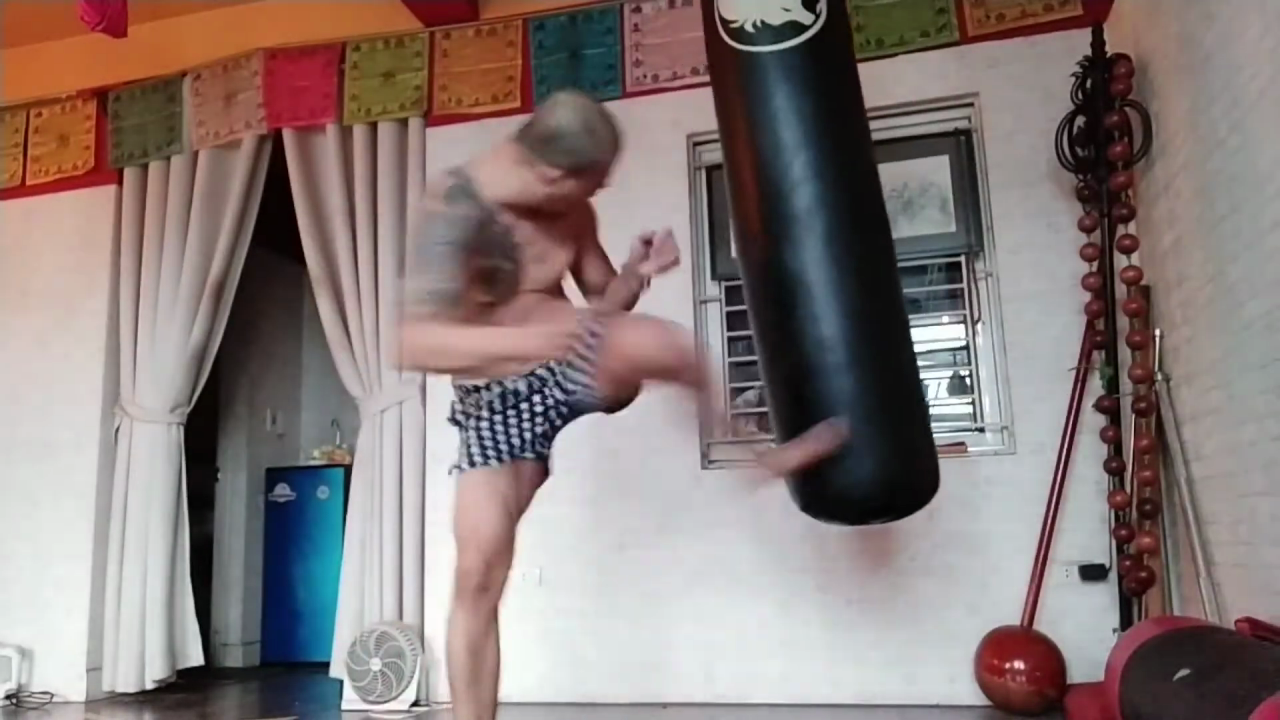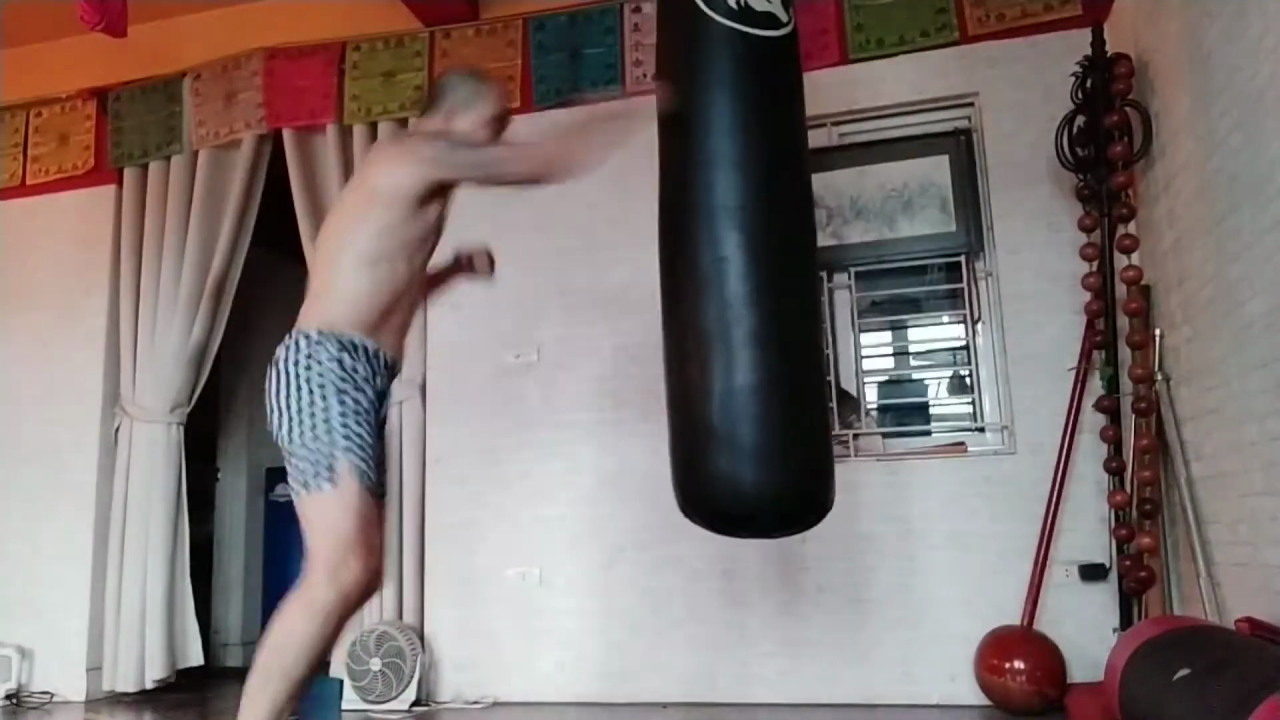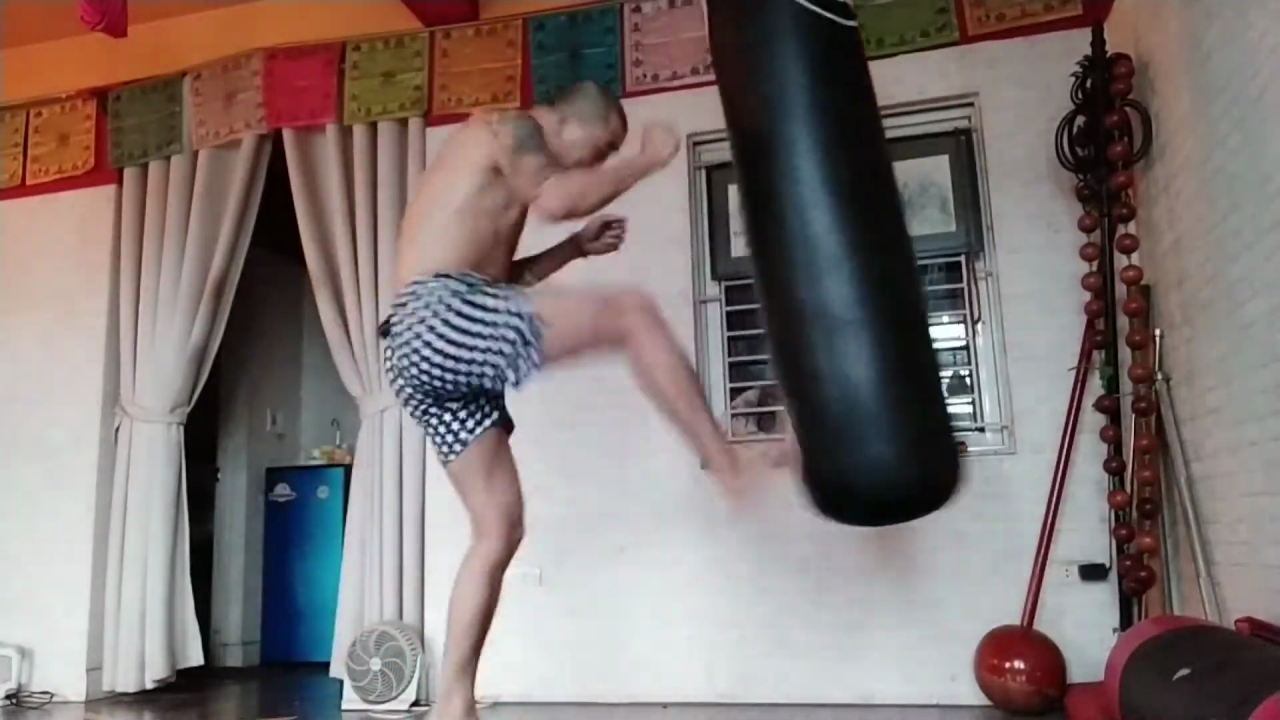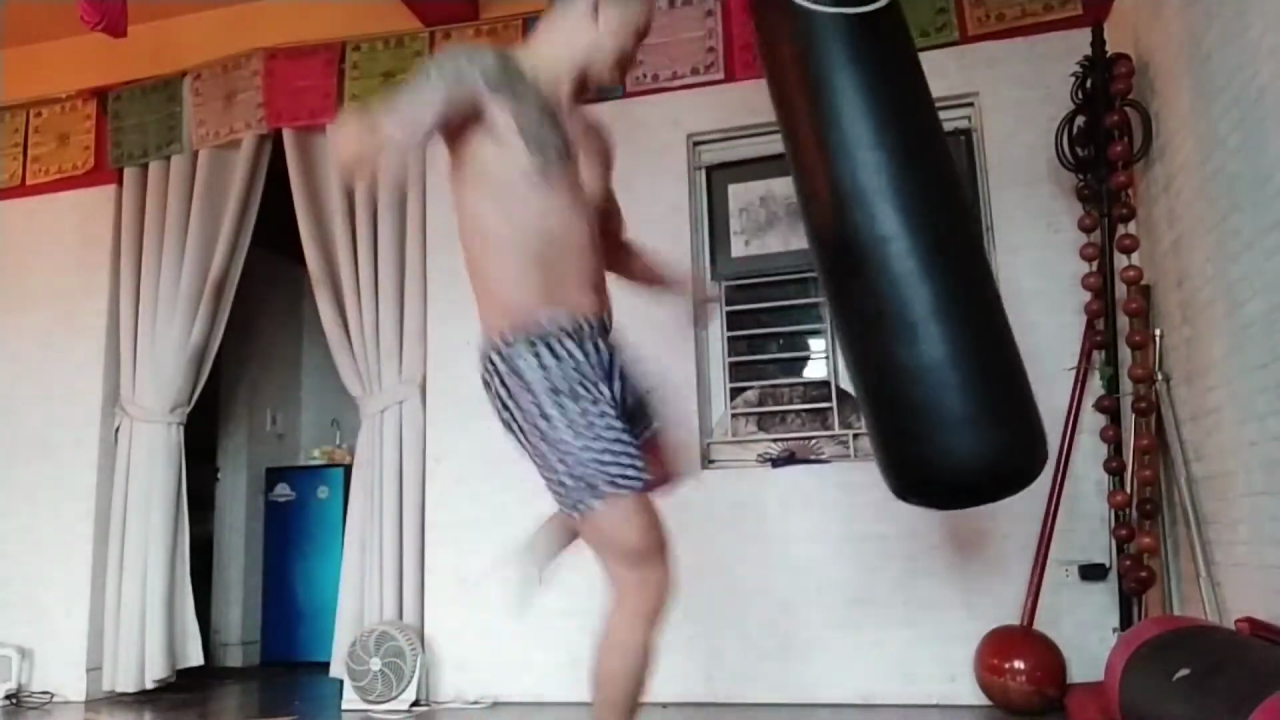
dt=0.5s
person 1, frame 1
left shoulder: (573, 209)
right shoulder: (449, 209)
left elbow: (606, 299)
right elbow: (420, 347)
left wrist: (644, 271)
right wrist: (528, 338)
left hip: (571, 364)
right hip: (495, 398)
left knee: (657, 343)
right knee: (478, 573)
left ankle: (775, 453)
person 1, frame 2
left shoulder: (409, 180)
right shoulder: (419, 153)
right elbow: (545, 164)
left wrist: (449, 270)
right wrist: (611, 115)
left hip: (351, 379)
right hip: (323, 373)
left knee: (360, 574)
right knee: (339, 572)
person 1, frame 3
left shoulder: (500, 167)
right shoulder: (509, 129)
left elbow: (500, 277)
right elbow: (555, 199)
left wrist: (577, 248)
right wrist: (643, 161)
left hip: (430, 344)
right hip: (440, 313)
left knee: (500, 527)
right knee: (634, 313)
right ankle: (723, 456)
person 1, frame 4
left shoulder: (587, 132)
right shoulder: (481, 74)
right elbow: (357, 137)
left wrist: (672, 281)
right wrist: (369, 137)
left hip: (593, 351)
right hip: (545, 363)
left knee: (652, 470)
right knee: (643, 576)
left ankle: (562, 531)
